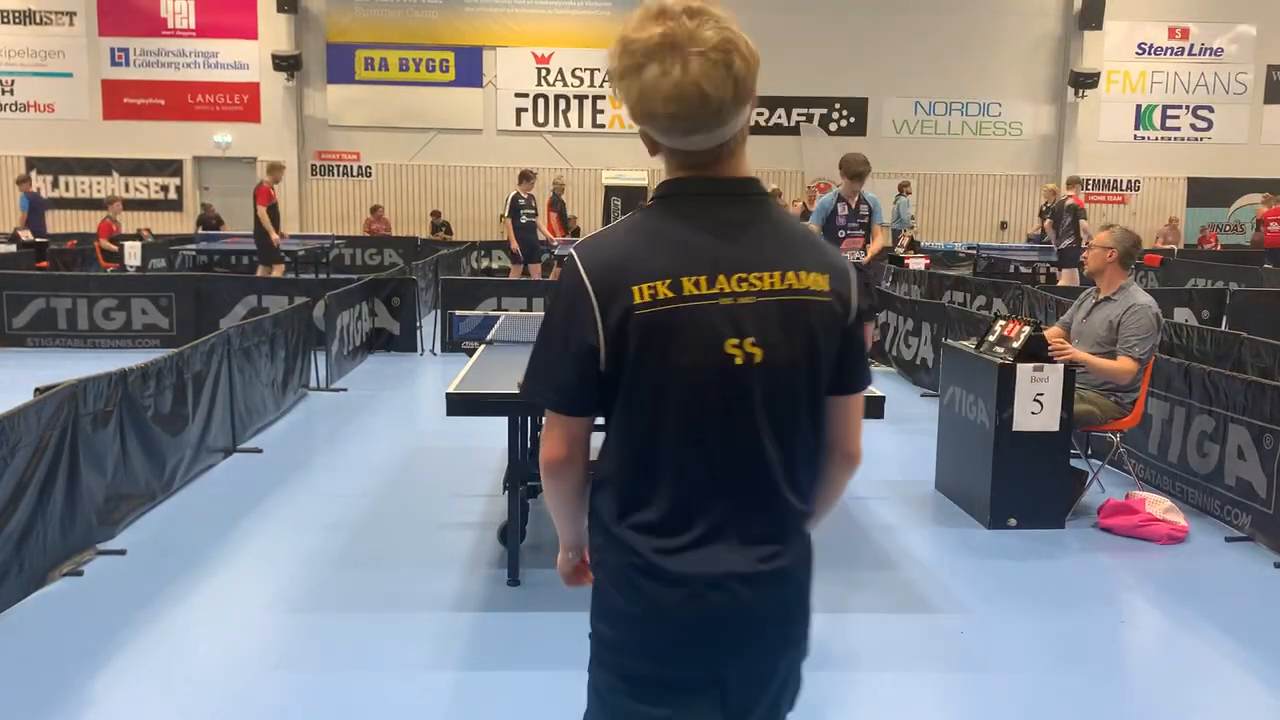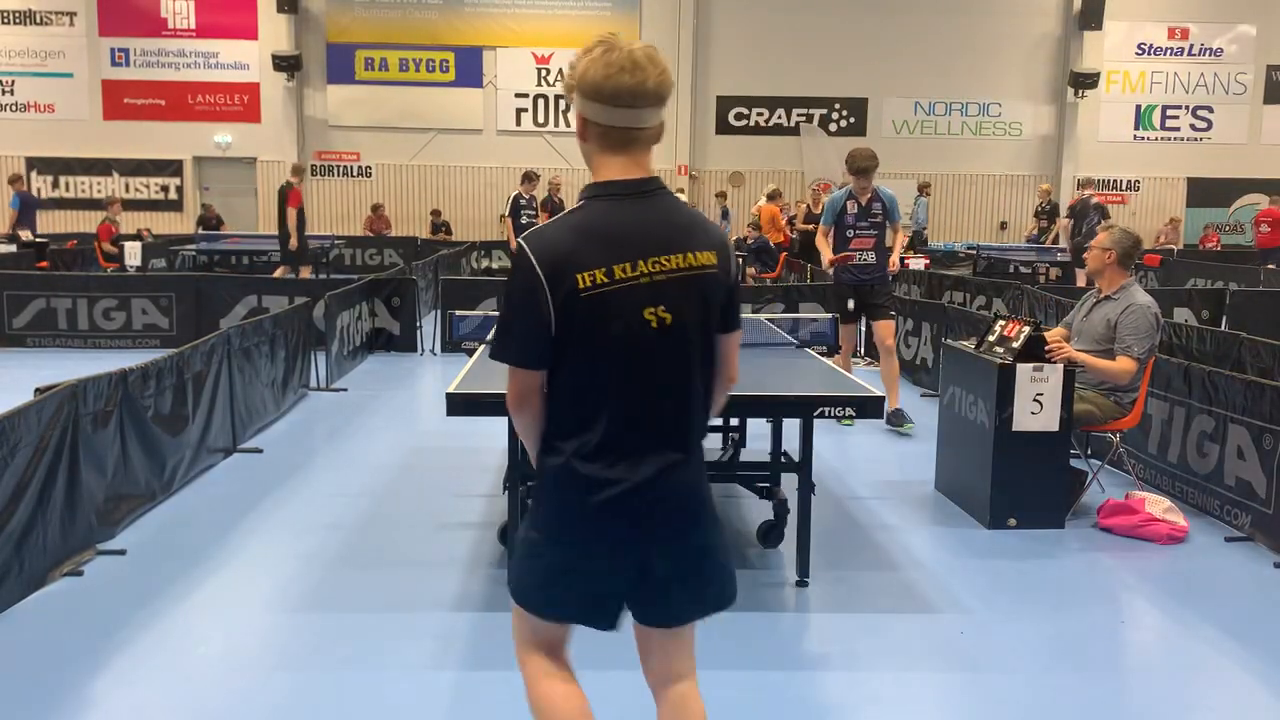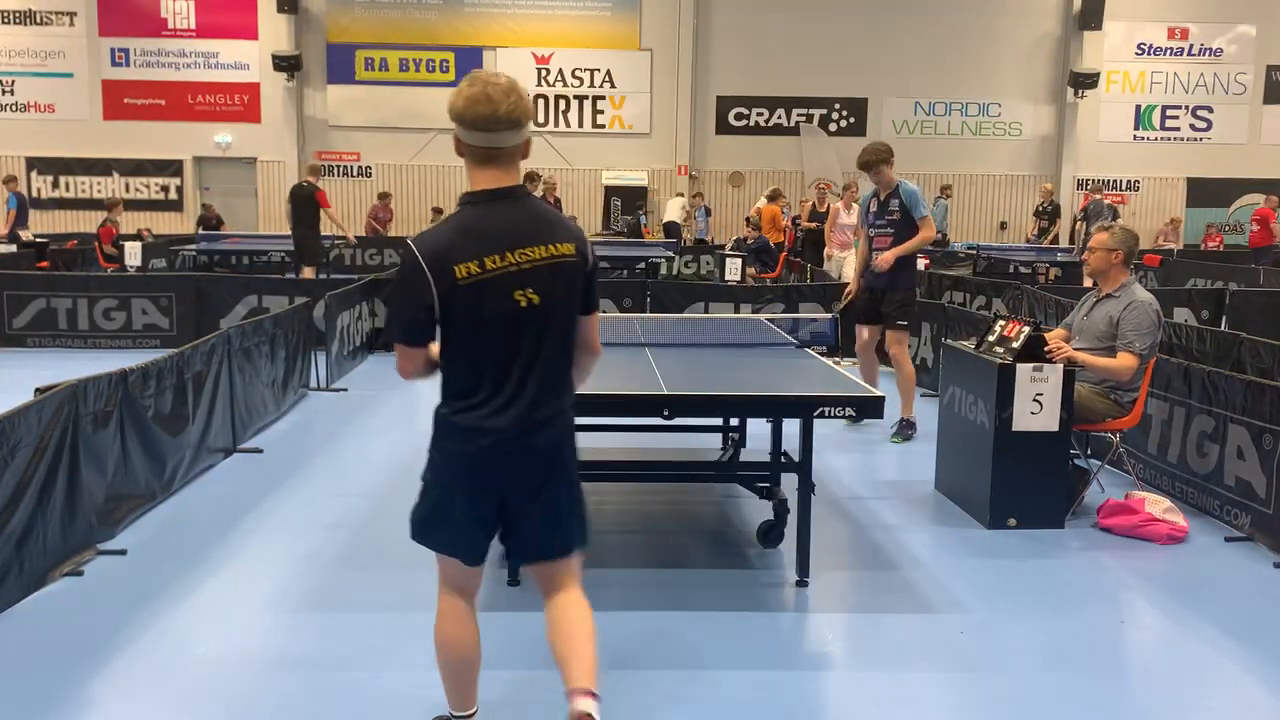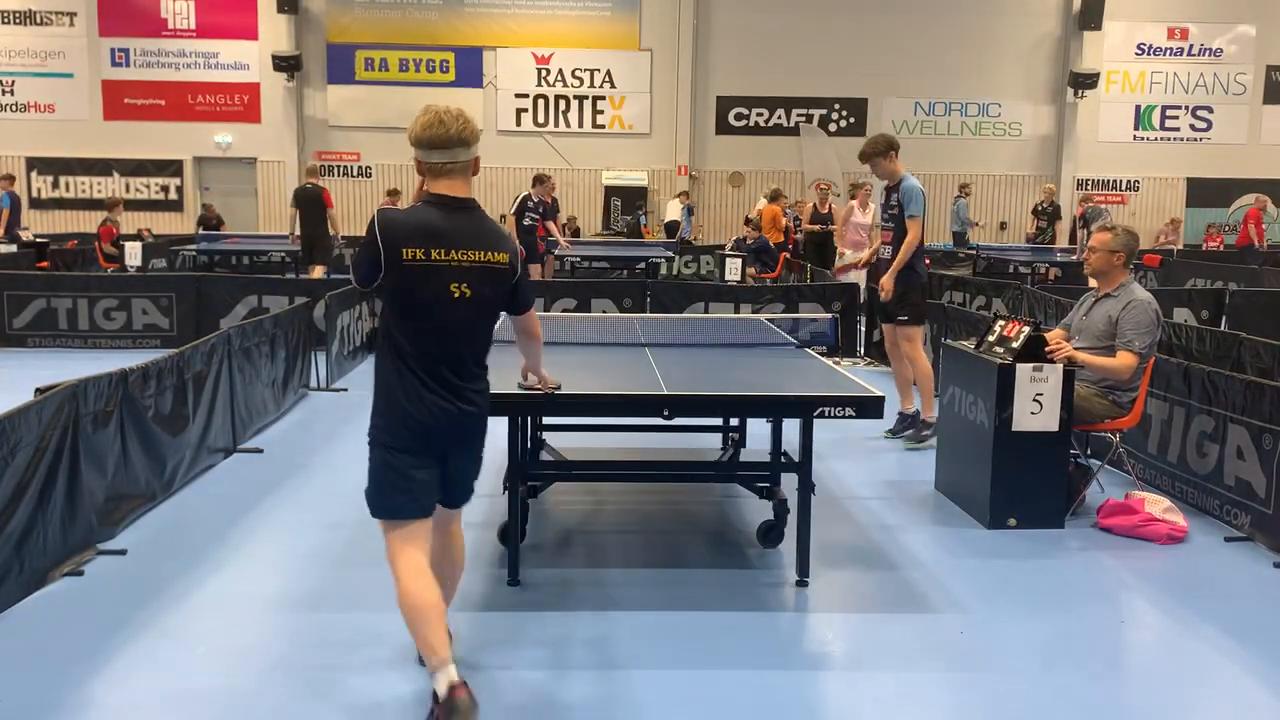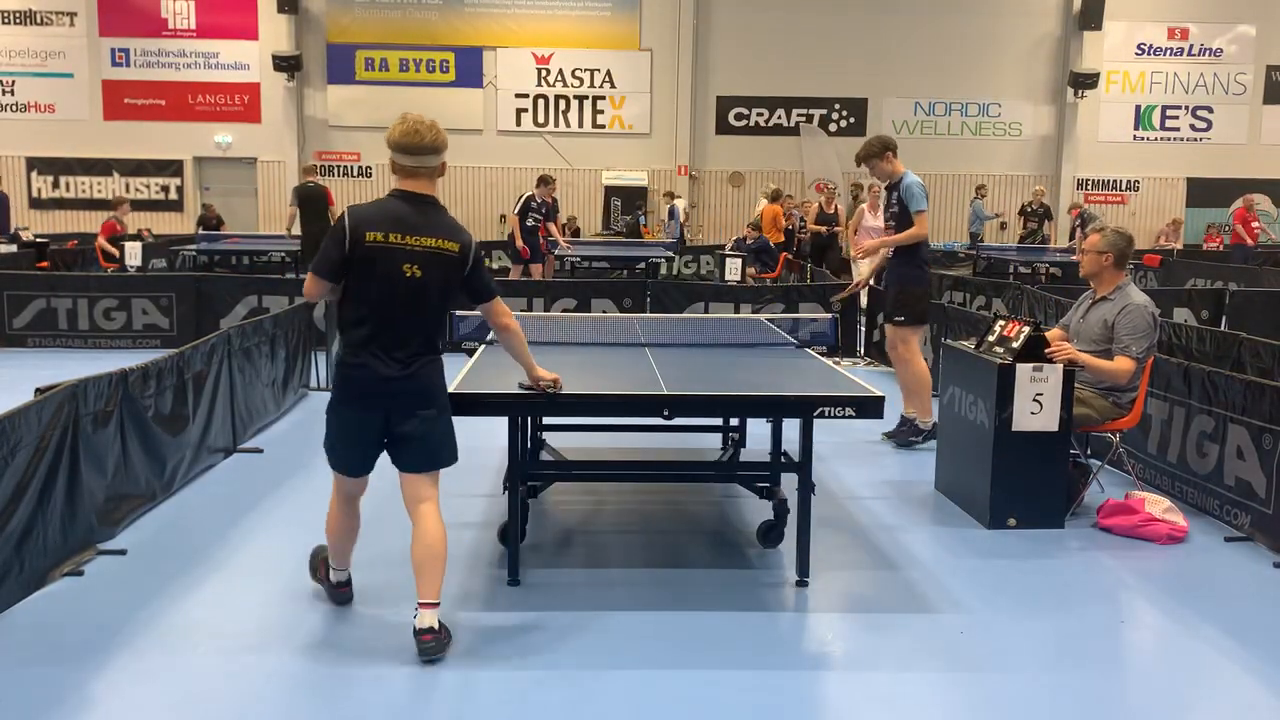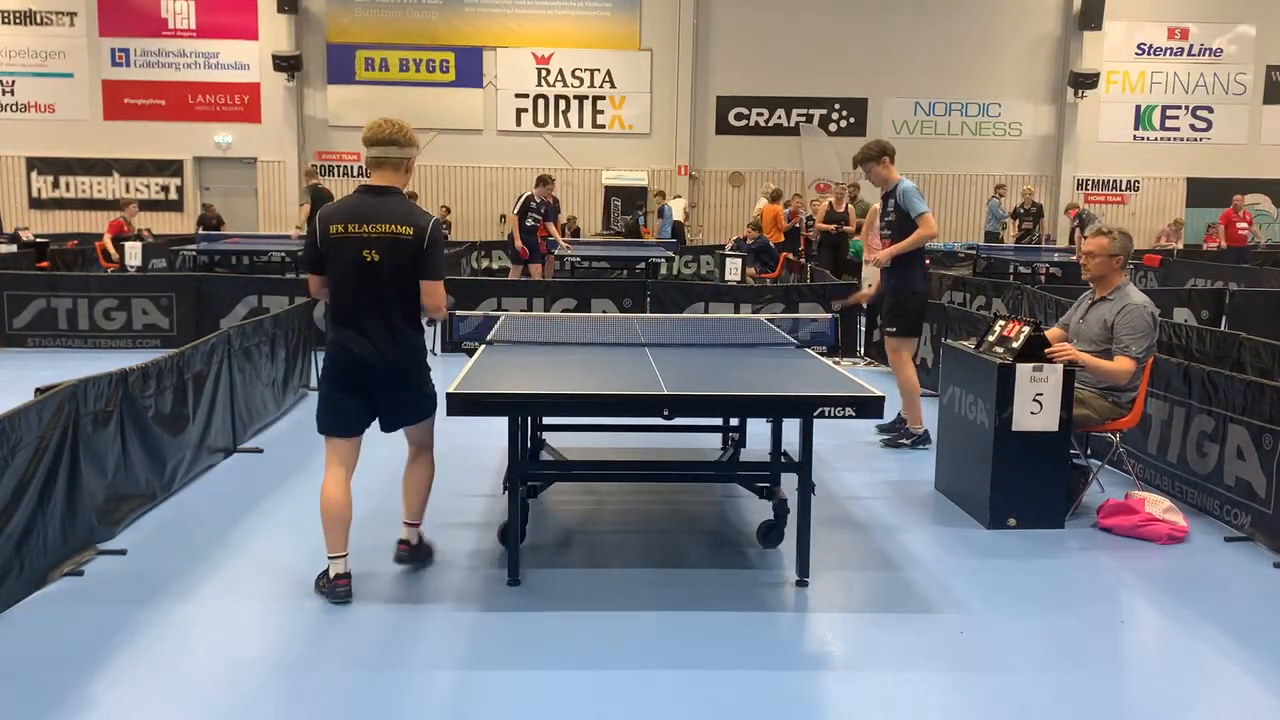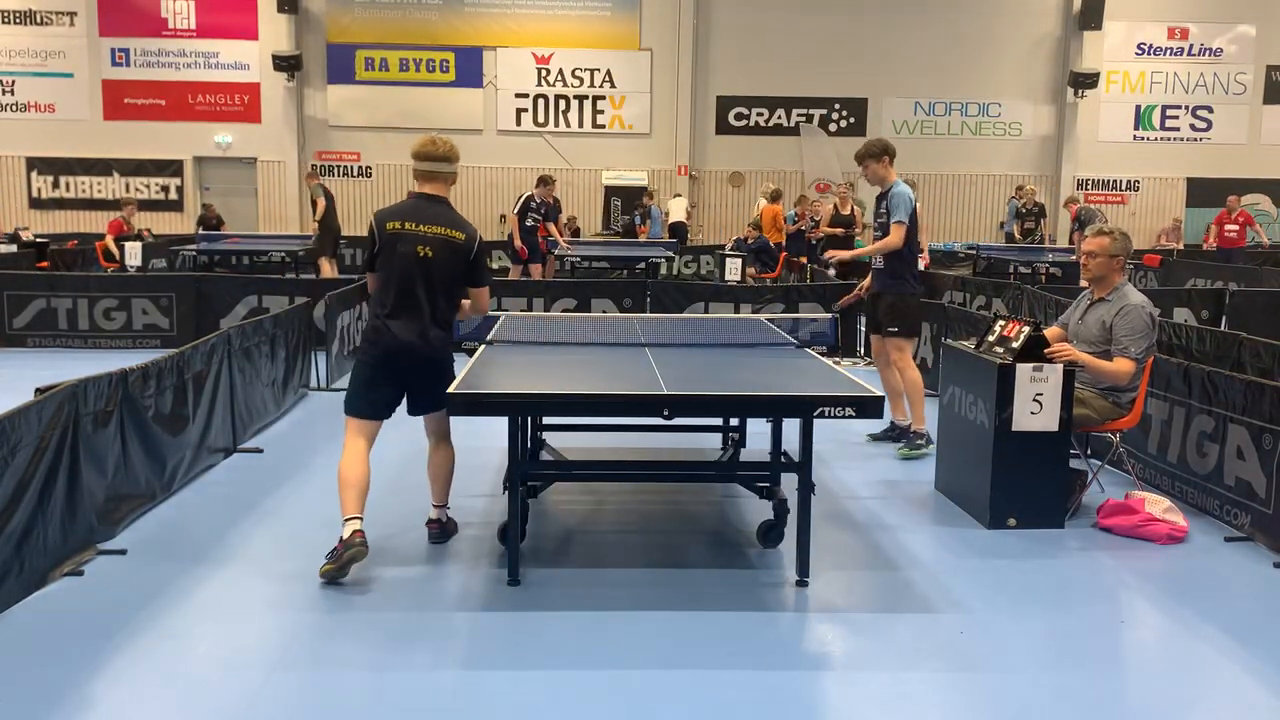
dt=0.4s
person 1, frame 1
left shoulder: (600, 265)
right shoulder: (826, 268)
left elbow: (559, 453)
right elbow: (845, 450)
left wrist: (574, 540)
left hip: (649, 593)
right hip: (777, 591)
person 1, frame 2
left shoulder: (546, 250)
right shoulder: (707, 239)
left elbow: (524, 396)
right elbow: (724, 371)
left hip: (580, 494)
right hip: (680, 494)
left knee: (540, 643)
person 1, frame 3
left shoulder: (431, 251)
right shoulder: (569, 235)
left elbow: (410, 365)
right elbow: (589, 348)
left hip: (467, 449)
right hip: (548, 444)
left knee: (457, 593)
right knee: (562, 586)
person 1, frame 4
left shoulder: (391, 226)
right shoulder: (502, 244)
left elbow: (363, 279)
right elbow: (529, 330)
right wrist: (535, 368)
left hip: (404, 419)
right hip: (468, 414)
left knee: (409, 552)
right knee: (446, 525)
right ankle: (438, 641)
person 1, frame 5
left shoulder: (357, 220)
right shoulder: (458, 239)
left elbow: (313, 291)
right elbow: (500, 318)
right wrist: (533, 369)
left hip: (359, 381)
right hip: (421, 385)
left knee: (346, 491)
right knee: (424, 503)
left ankle: (338, 576)
right ankle: (428, 620)
person 1, frame 6
left shoulder: (328, 218)
right shoulder: (423, 224)
left elbow: (317, 289)
right elbow: (434, 304)
right wrist: (437, 310)
left hip: (345, 359)
right hip: (402, 360)
left knee: (339, 466)
right knee: (421, 445)
left ankle: (337, 571)
right ankle: (411, 539)
person 1, frame 7
left shoulder: (384, 219)
right shoulder: (466, 233)
left elbow: (372, 286)
right elbow: (481, 305)
left hip: (382, 345)
right hip: (433, 348)
left knee: (357, 440)
right knee: (439, 434)
left ankle: (352, 531)
right ankle: (439, 518)
person 2, frame 1
left shoulder: (871, 201)
right shoulder: (826, 203)
left elbow: (878, 237)
left wrist: (872, 250)
left hip: (863, 276)
left knee: (865, 340)
person 2, frame 2
left shoulder: (887, 198)
right shoulder: (837, 201)
left elbow: (897, 231)
right elbow: (822, 235)
left wrist: (895, 253)
right wrist: (826, 254)
left hip: (878, 281)
right hip: (847, 282)
left knee: (888, 344)
right knee: (846, 346)
left ankle: (894, 409)
person 2, frame 3
left shoulder: (909, 193)
right shoulder: (867, 199)
left elbow: (929, 233)
left wrist: (894, 253)
right wrist: (856, 279)
left hip: (900, 284)
right hip: (872, 283)
left knee: (896, 352)
right knee: (863, 346)
left ankle: (907, 417)
person 2, frame 4
left shoulder: (910, 187)
right shoulder: (888, 189)
left elbow: (913, 236)
left wrist: (890, 275)
right wrist: (871, 254)
left hip: (908, 279)
right hip: (893, 279)
left knee: (911, 348)
right knee: (893, 349)
left ankle: (930, 418)
right ankle: (908, 412)
person 2, frame 5
left shoulder: (911, 185)
right shoulder: (892, 188)
left elbow: (922, 230)
left wrist: (880, 243)
right wrist: (870, 272)
left hip: (912, 279)
right hip: (897, 278)
left knee: (908, 350)
right knee: (895, 348)
left ankle: (926, 424)
right ankle: (912, 417)
person 2, frame 6
left shoulder: (907, 190)
right shoulder: (887, 197)
left elbow: (930, 230)
left wrist: (890, 251)
right wrist: (875, 286)
left hip: (908, 288)
right hip: (894, 287)
left knee: (900, 358)
right knee: (896, 357)
left ankle: (917, 430)
right ankle: (907, 417)
person 2, frame 7
left shoulder: (900, 194)
right shoulder: (883, 196)
left elbow: (896, 241)
left wrist: (851, 254)
right wrist: (870, 279)
left hip: (902, 290)
right hip: (884, 288)
left knee: (901, 359)
right knee: (881, 358)
left ankle: (920, 431)
right ankle: (899, 422)
person 3, frame 1
left shoulder: (1139, 308)
right shoulder: (1088, 296)
left elbow: (1125, 373)
right elbow: (1055, 335)
left wrist: (1080, 357)
left hip: (1107, 399)
person 3, frame 2
left shoulder: (1138, 308)
right shoulder: (1091, 297)
left elbow: (1124, 373)
right elbow: (1059, 335)
left wrist: (1079, 357)
left hip: (1106, 398)
person 3, frame 3
left shoulder: (1139, 305)
right shoulder: (1091, 298)
left elbow: (1124, 369)
right elbow: (1059, 336)
left wrist: (1079, 357)
right wrist: (1025, 340)
left hip: (1108, 398)
right hip: (1070, 384)
left knee: (1036, 402)
person 3, frame 4
left shoulder: (1138, 304)
right shoulder: (1090, 297)
left elbow: (1124, 368)
right elbow: (1057, 336)
left wrist: (1079, 358)
left hip: (1106, 397)
person 3, frame 5
left shoulder: (1135, 307)
right shoulder: (1088, 297)
left elbow: (1122, 372)
right elbow: (1054, 336)
left wrist: (1080, 358)
left hip: (1105, 398)
left ankle: (1068, 478)
person 3, frame 6
left shoulder: (1134, 308)
right shoulder: (1087, 298)
left elbow: (1122, 374)
right elbow: (1054, 336)
left wrist: (1081, 358)
left hip: (1105, 399)
right hip: (1071, 385)
person 3, frame 7
left shoulder: (1132, 308)
right shoulder: (1086, 296)
left elbow: (1122, 374)
right elbow: (1053, 335)
left wrist: (1081, 358)
left hip: (1105, 399)
right hip: (1071, 386)
